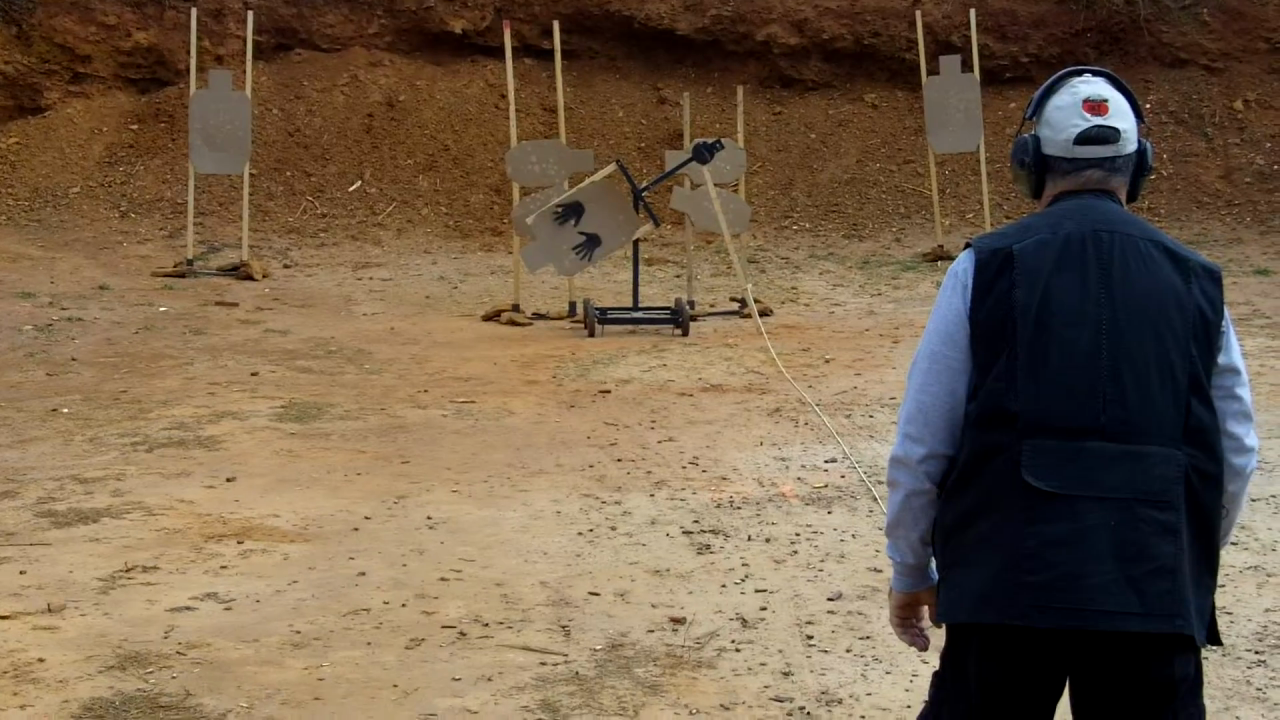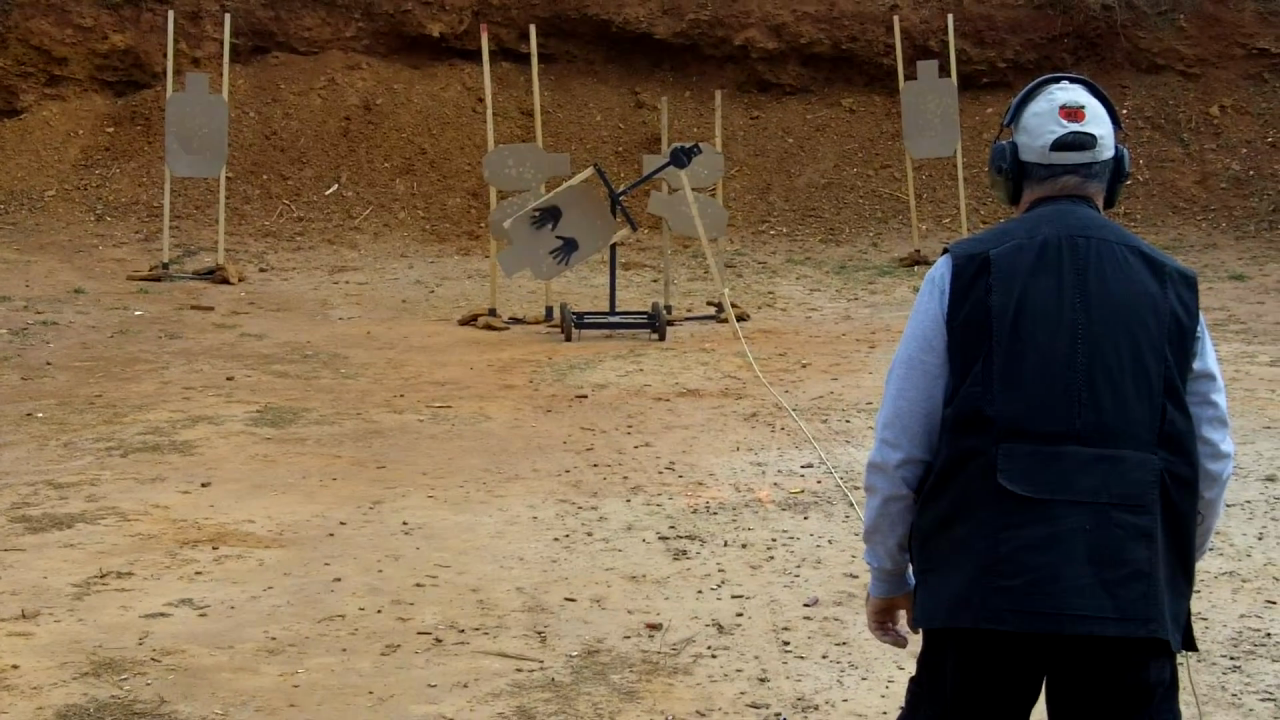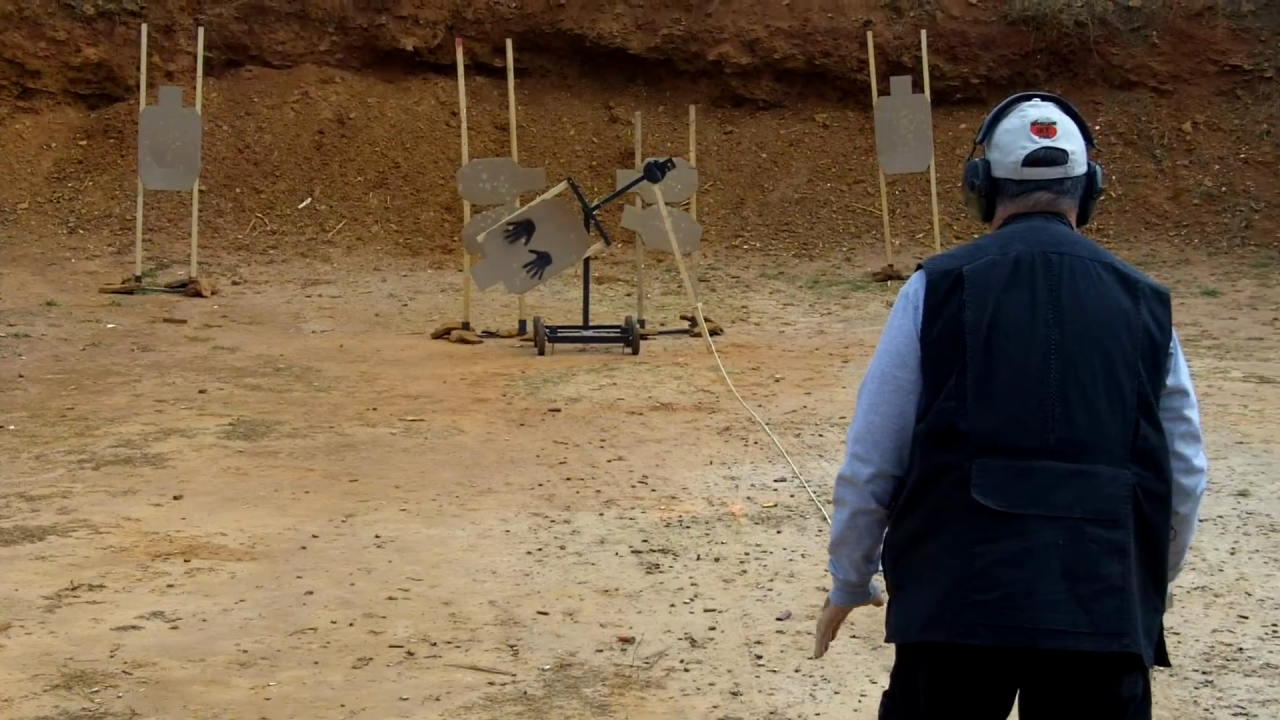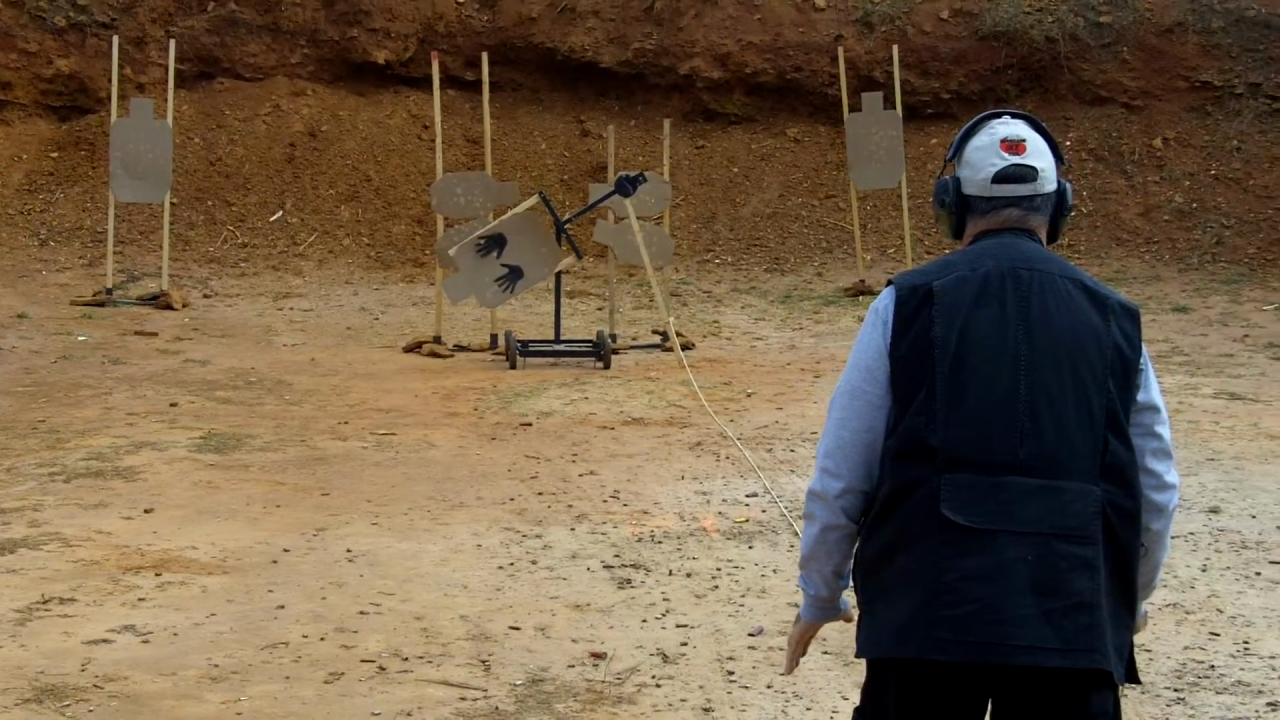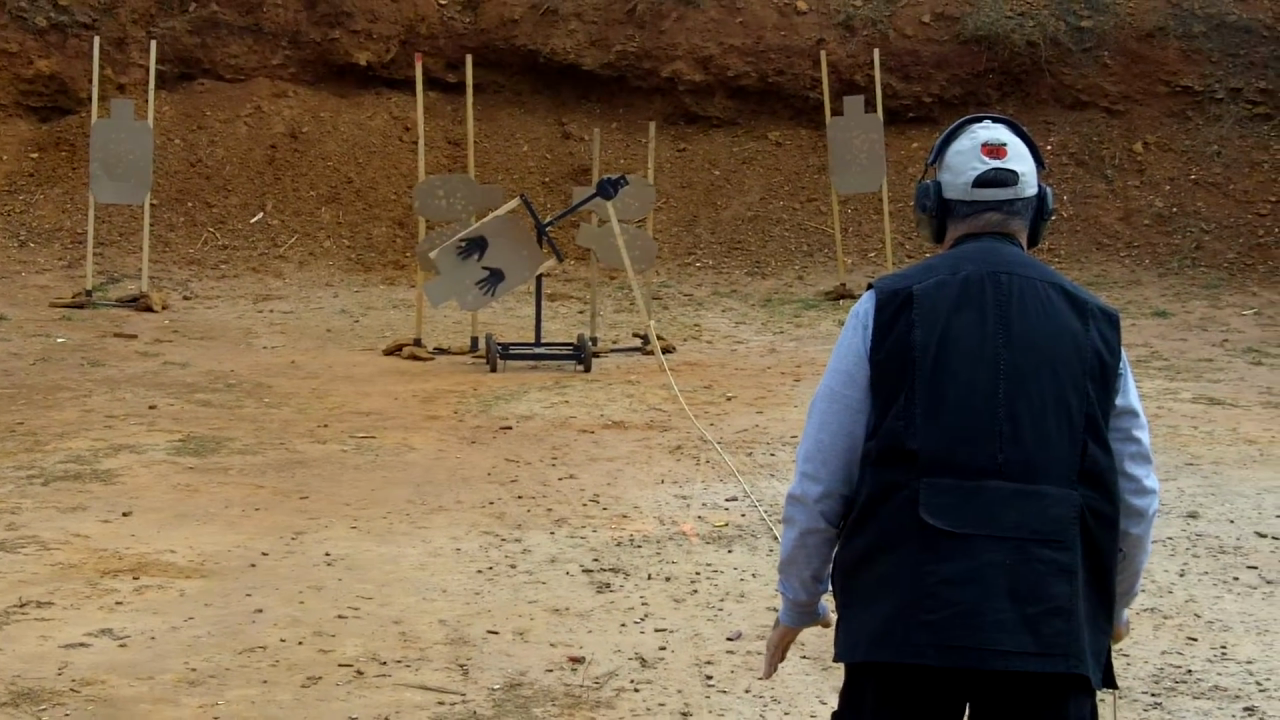
dt=0.5s
person 1, frame 1
left shoulder: (987, 266)
right shoulder: (1196, 281)
left elbow: (921, 444)
right elbow: (1236, 453)
left wrist: (911, 569)
right wrist: (1190, 565)
left hip: (1006, 582)
right hip: (1154, 588)
person 1, frame 2
left shoulder: (964, 272)
right shoulder: (1172, 287)
left elbow: (899, 449)
right elbow: (1211, 460)
left wrist: (888, 574)
right wrist: (1171, 571)
left hip: (982, 587)
right hip: (1129, 594)
person 1, frame 3
left shoulder: (939, 287)
right shoulder: (1144, 304)
left elbow: (870, 464)
right elbow: (1184, 474)
left wrist: (850, 579)
right wrist: (1151, 582)
left hip: (955, 599)
right hip: (1102, 606)
person 1, frame 4
left shoulder: (909, 304)
right shoulder: (1114, 319)
left elbow: (840, 480)
right elbow: (1155, 491)
left wrist: (820, 596)
right wrist: (1127, 599)
left hip: (925, 615)
right hip: (1072, 621)
person 1, frame 5
left shoulder: (888, 307)
right shoulder: (1094, 324)
left elbow: (818, 483)
right elbow: (1135, 496)
left wrist: (798, 601)
right wrist: (1110, 605)
left hip: (904, 619)
right hip: (1050, 625)
